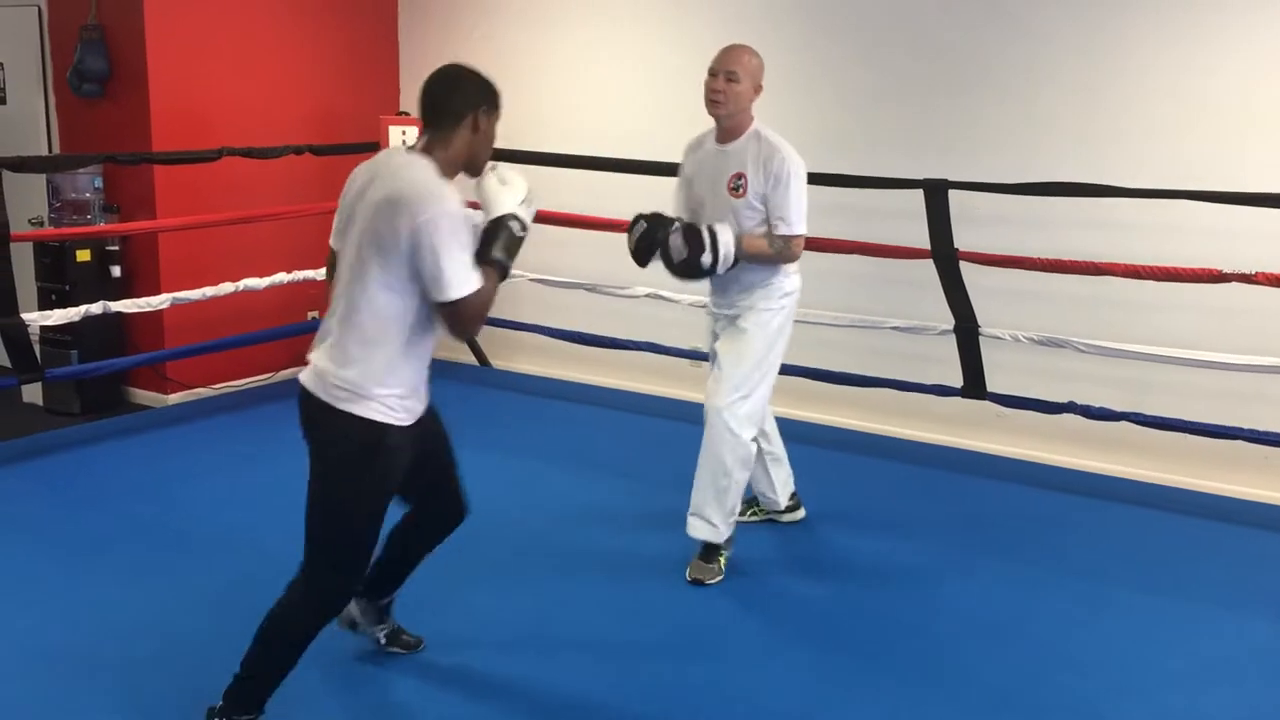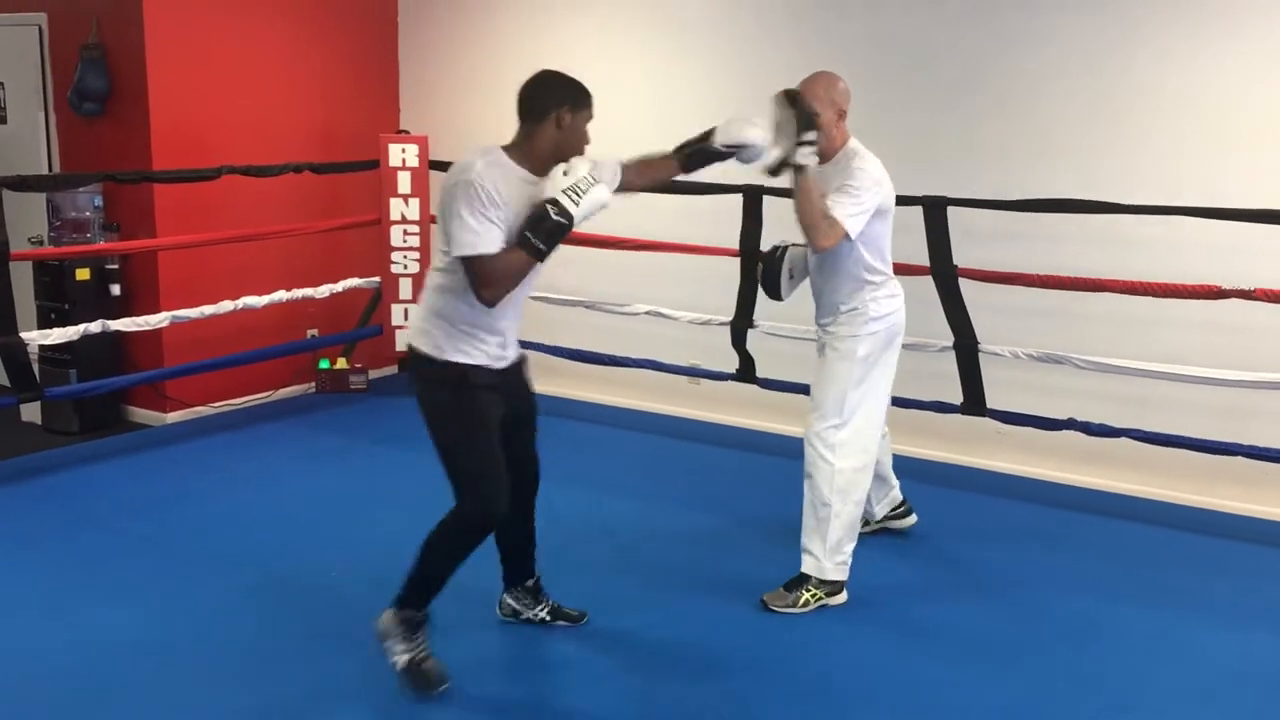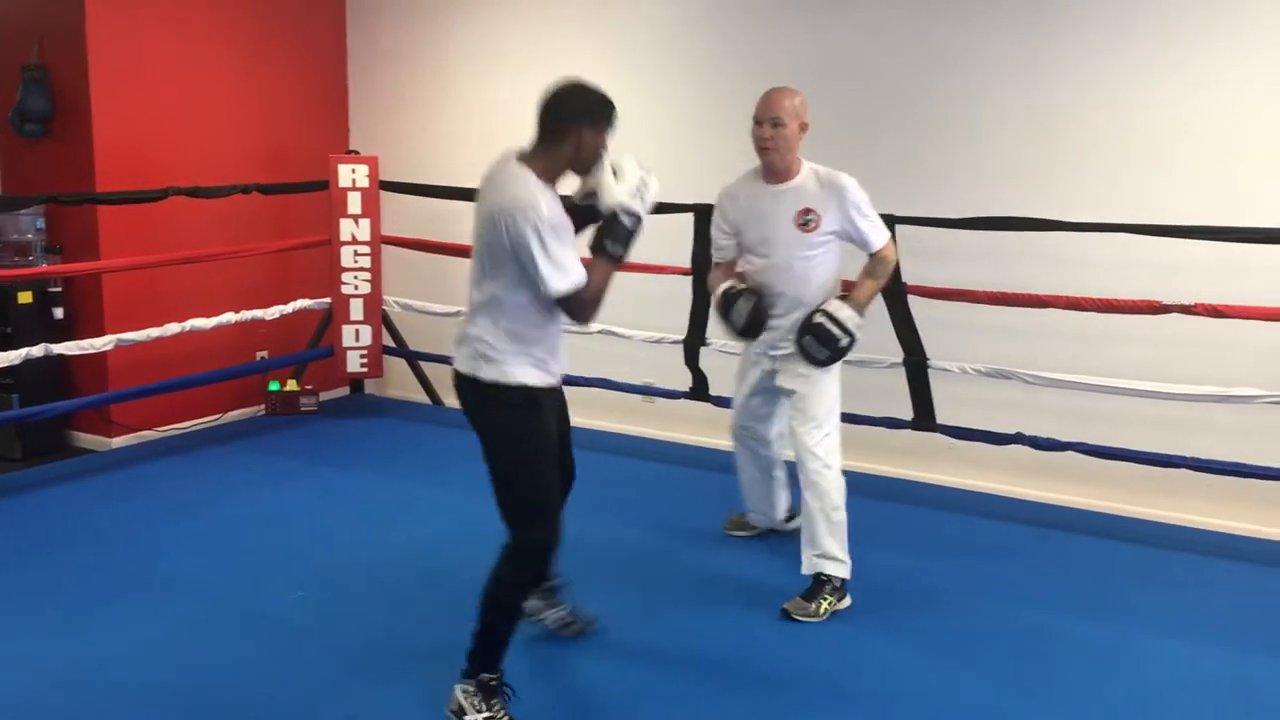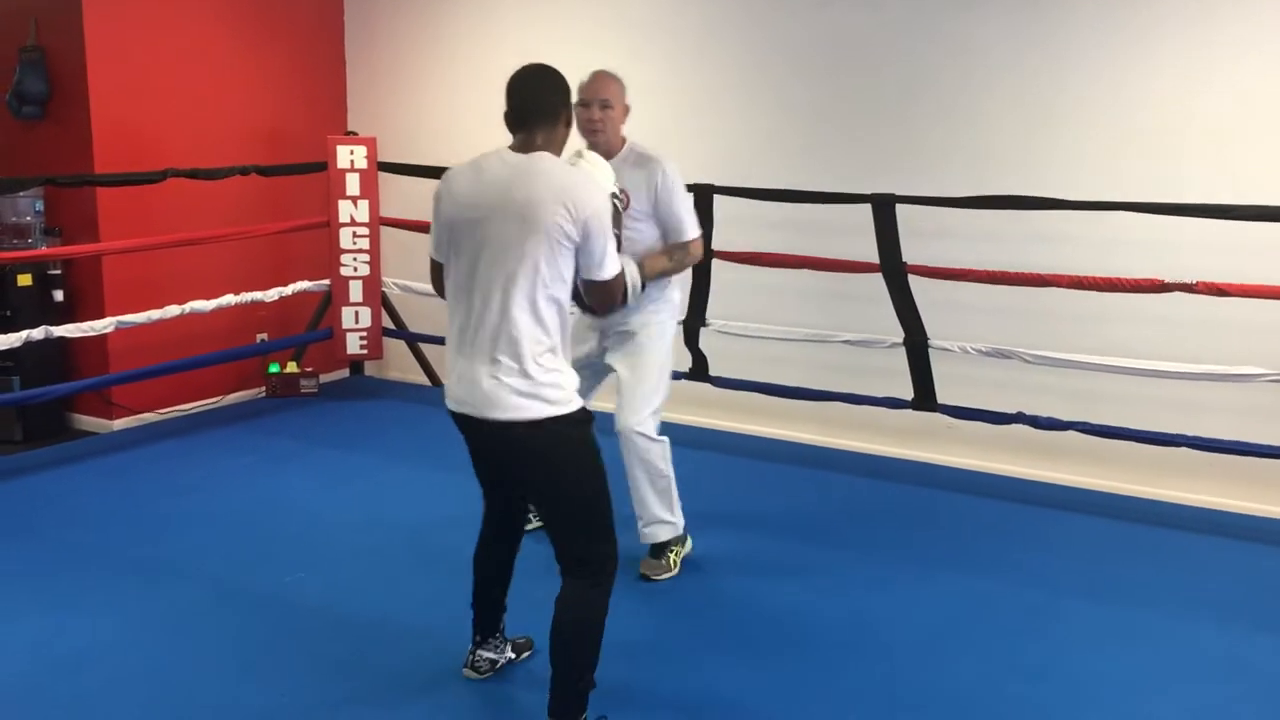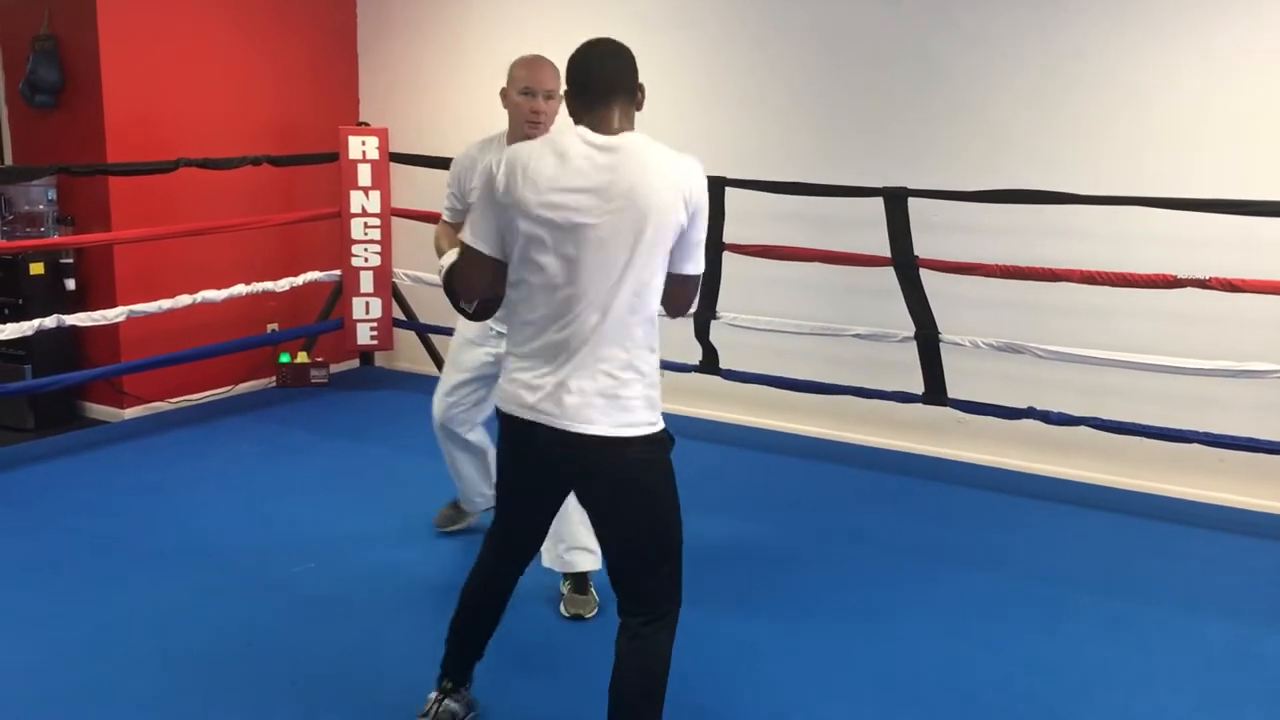
dt=1s
person 1, frame 1
left shoulder: (375, 172)
right shoulder: (436, 204)
right elbow: (465, 316)
right wrist: (505, 233)
left hip: (387, 397)
right hip: (360, 411)
left knee: (443, 507)
right knee: (328, 580)
left ankle: (371, 608)
person 1, frame 2
left shoulder: (557, 174)
right shoulder: (478, 178)
left elbow: (649, 170)
right elbow: (488, 287)
left wrist: (718, 144)
right wrist: (554, 219)
left hip: (498, 357)
right hip: (448, 362)
left knee: (523, 480)
right knee: (483, 504)
left ankle: (522, 593)
right ankle: (404, 618)
person 1, frame 3
left shoulder: (515, 166)
right shoulder: (531, 206)
right elbow: (582, 304)
left wrist: (595, 203)
right wrist: (620, 226)
left hip: (526, 370)
right hip: (503, 381)
left knee: (556, 482)
right knee: (533, 532)
left ankle: (539, 594)
person 1, frame 4
left shoulder: (456, 183)
right shoulder: (580, 190)
right elbow: (609, 299)
right wrist: (612, 236)
left hip: (468, 395)
right hip: (541, 406)
left knee: (503, 519)
right knee: (591, 562)
left ankle: (487, 642)
person 1, frame 5
left shoulder: (515, 166)
right shoulder: (681, 177)
left elbow: (476, 291)
right elbow: (680, 300)
left hip: (526, 409)
right hip: (622, 425)
left knee: (505, 549)
right knee: (650, 607)
person 2, frame 1
left shoulder: (777, 158)
right shoulder: (698, 150)
left elbow: (792, 246)
right elbow: (686, 219)
left wrist: (726, 246)
right wrist: (655, 229)
left hip: (765, 302)
right hip: (725, 301)
left knee: (727, 409)
right knee: (744, 406)
left ankle: (712, 536)
right ankle: (779, 498)
person 2, frame 2
left shoulder: (861, 172)
right shoulder: (825, 165)
left elbow: (824, 236)
left wrist: (797, 163)
right wrist: (797, 260)
left hip: (864, 320)
right hip: (845, 317)
left knee: (832, 437)
right knee: (858, 422)
left ankle: (824, 574)
right ankle: (887, 504)
person 2, frame 3
left shoulder: (836, 189)
right shoulder: (736, 195)
left elbow: (884, 255)
right elbow: (720, 267)
left wrist: (851, 308)
right wrist: (729, 291)
left hip: (813, 344)
right hip: (759, 341)
left knee: (815, 452)
right knee: (748, 430)
left ankle: (831, 577)
right ankle: (769, 512)
person 2, frame 4
left shoulder: (654, 170)
left elbow: (690, 250)
left hip: (646, 317)
right hip: (593, 313)
left knee: (635, 423)
left ankle: (668, 536)
person 2, frame 5
right shoulder: (472, 160)
right elbow: (448, 225)
right hip: (485, 318)
right knee: (451, 413)
left ankle: (578, 571)
right ankle: (477, 494)
